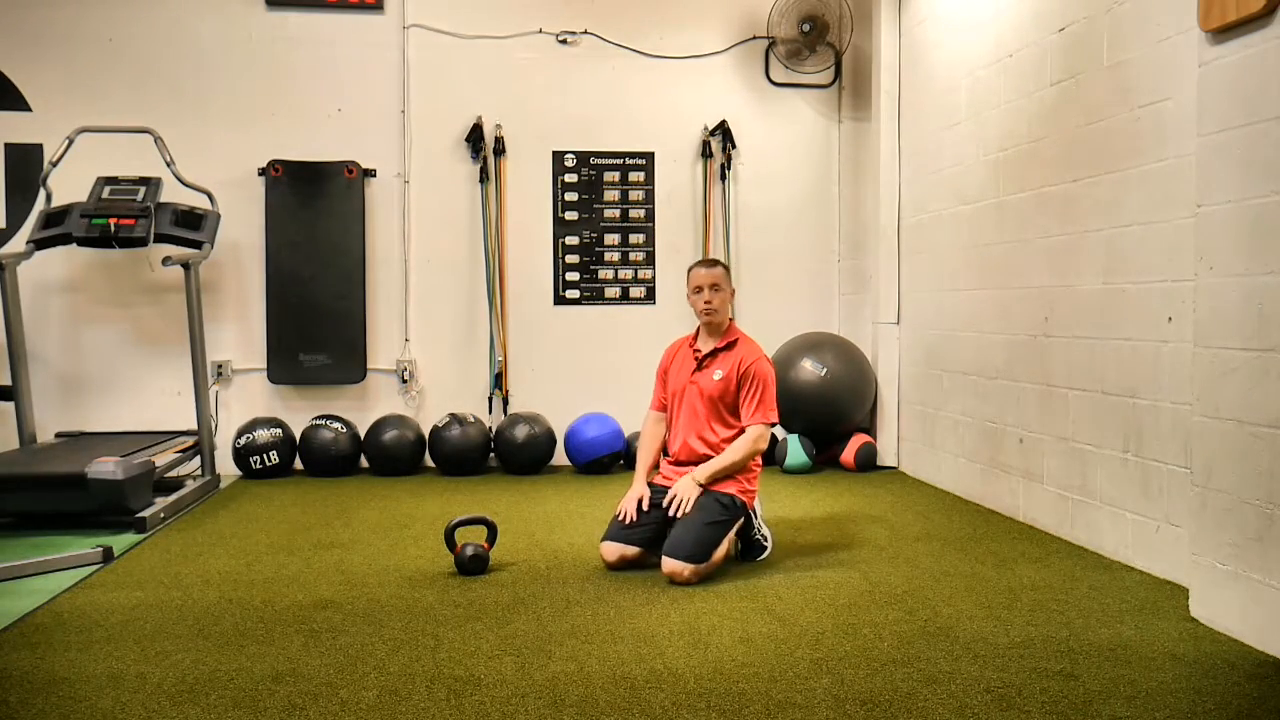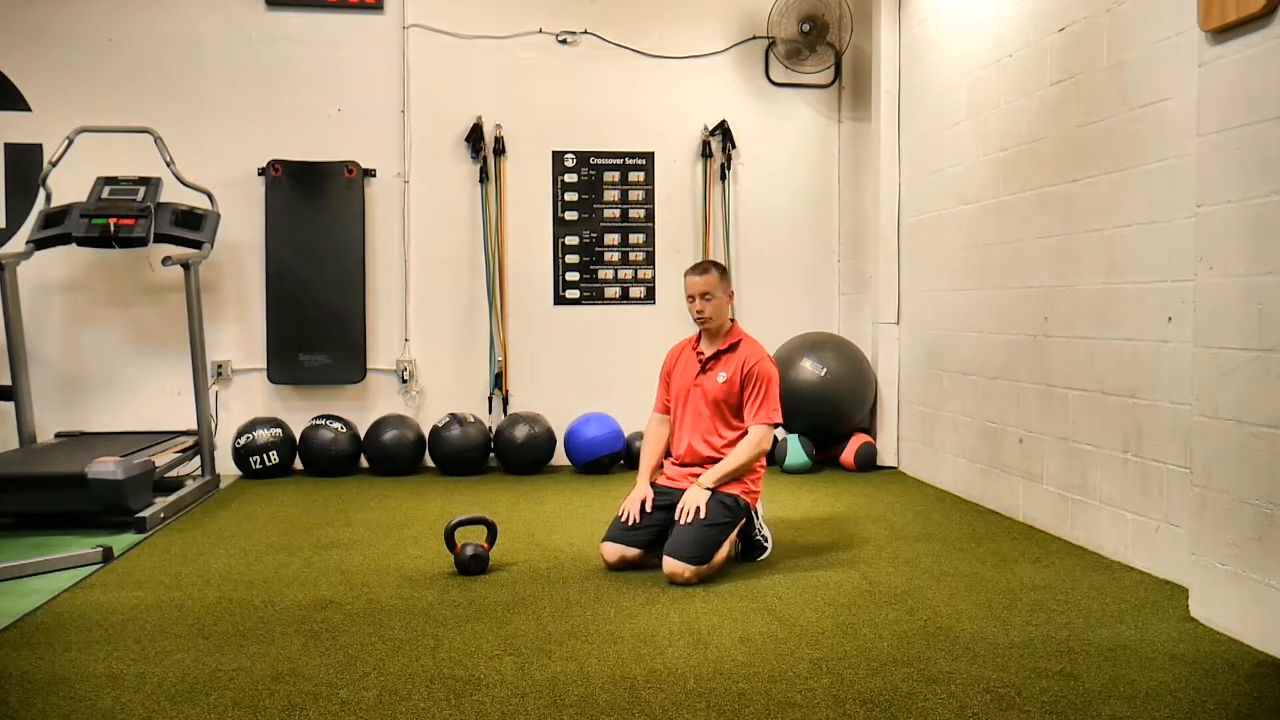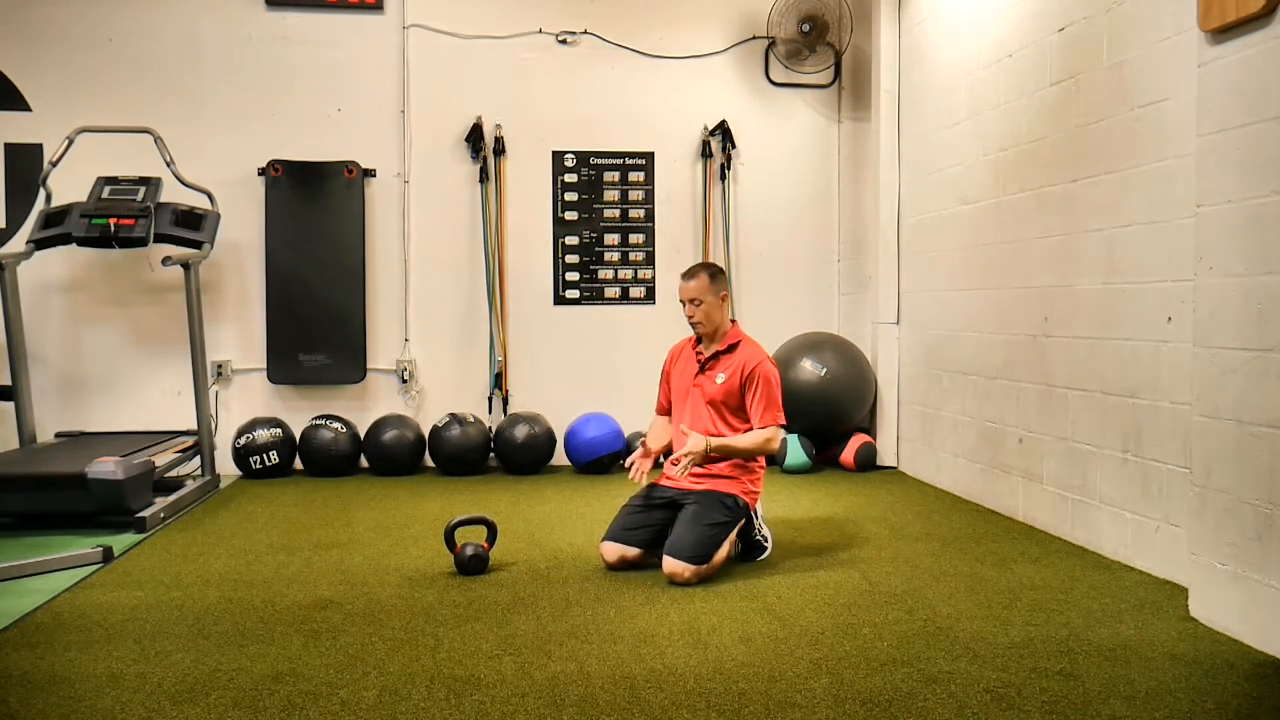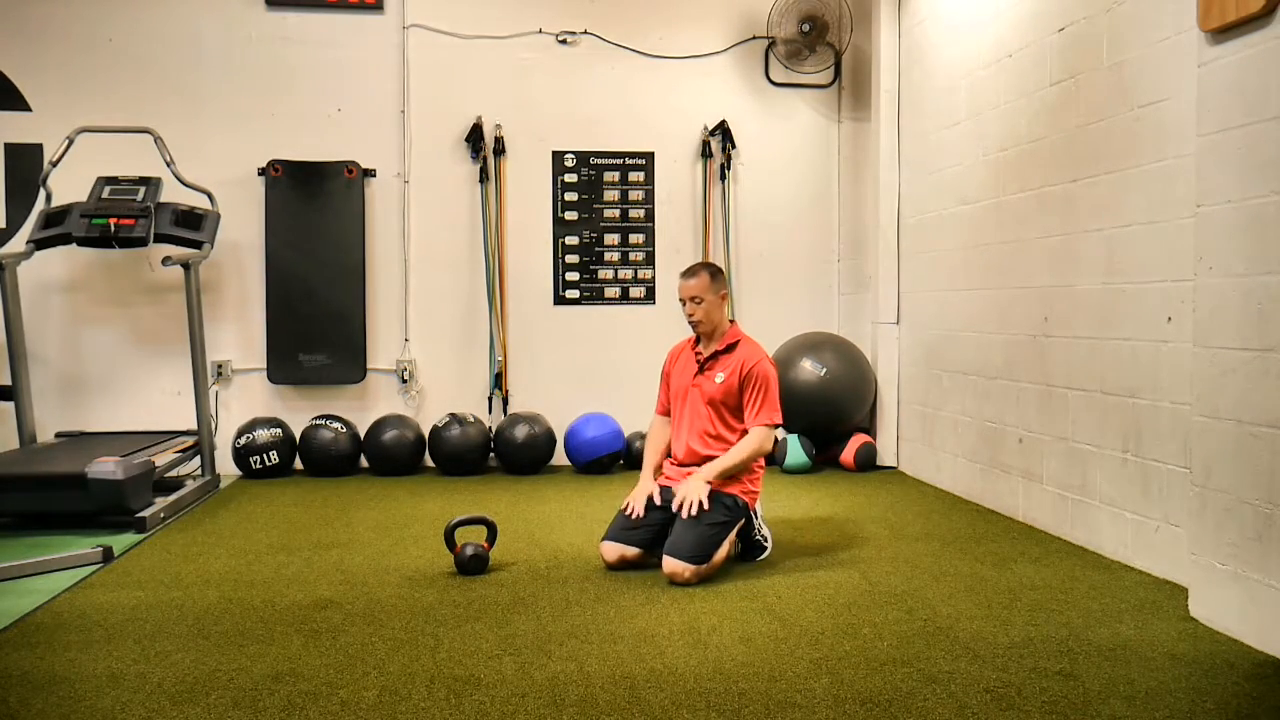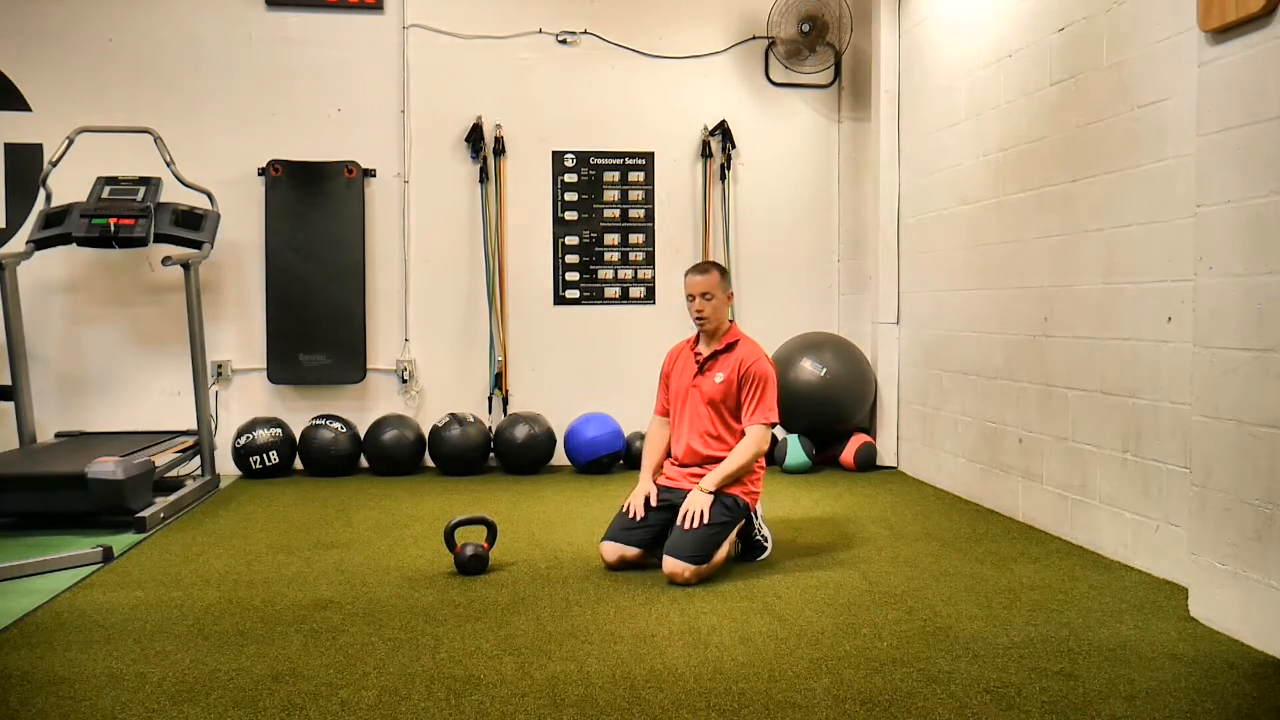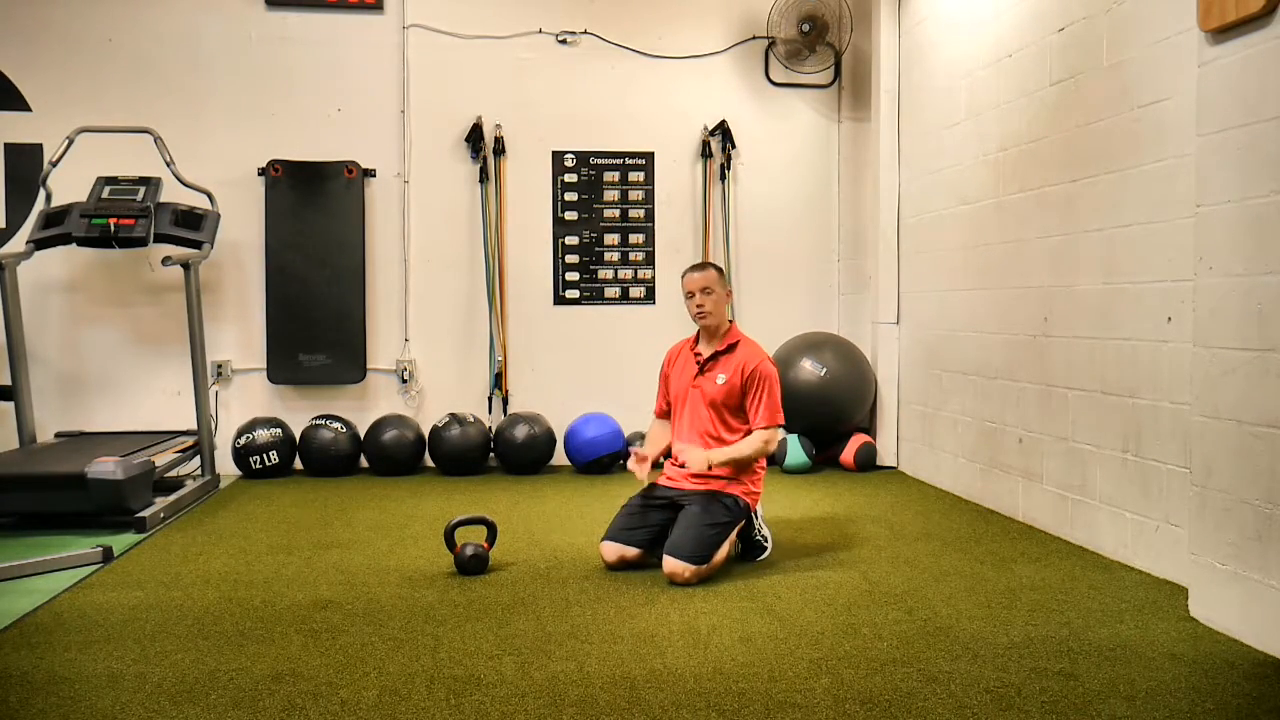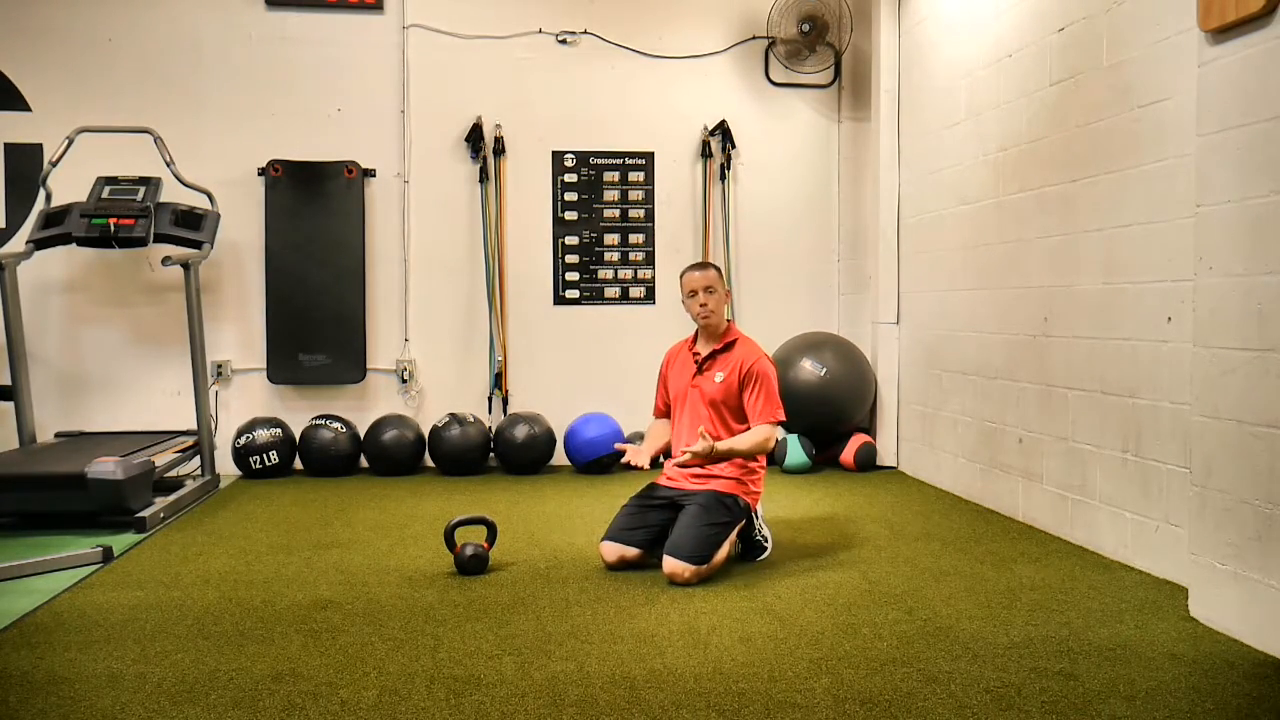
dt=0.4s
person 1, frame 1
left shoulder: (751, 359)
right shoulder: (674, 353)
left elbow: (758, 438)
right elbow: (657, 420)
left wrist: (698, 477)
right wrist: (640, 480)
left hip: (724, 483)
right hip: (671, 480)
left knee: (680, 568)
right knee: (614, 553)
left ankle: (738, 529)
right ankle: (704, 532)
person 1, frame 2
left shoulder: (754, 360)
right shoulder: (677, 355)
left elbow: (760, 439)
right elbow: (661, 420)
left wrist: (704, 483)
right wrist: (644, 479)
left hip: (727, 485)
right hip: (676, 481)
left knee: (680, 569)
right knee: (614, 554)
left ankle: (739, 529)
right ankle: (707, 532)
person 1, frame 3
left shoulder: (754, 361)
right shoulder: (677, 354)
left elbow: (770, 439)
left wrist: (709, 446)
right wrist: (652, 448)
left hip: (726, 484)
right hip: (674, 480)
left knee: (680, 569)
right knee: (614, 553)
left ankle: (740, 529)
right ankle: (716, 533)
person 1, frame 4
left shoulder: (752, 361)
right shoulder: (677, 355)
left elbow: (762, 440)
left wrist: (706, 476)
right wrist: (647, 476)
left hip: (725, 484)
right hip: (673, 481)
left knee: (679, 569)
right knee: (614, 553)
left ankle: (738, 532)
right ankle: (696, 534)
person 1, frame 5
left shoulder: (752, 360)
right shoulder: (676, 356)
left elbow: (758, 441)
right elbow: (661, 422)
left wrist: (706, 487)
right wrist: (646, 478)
left hip: (726, 486)
right hip: (674, 480)
left knee: (679, 569)
right knee: (614, 553)
left ankle: (739, 531)
right ankle: (708, 534)
person 1, frame 6
left shoulder: (753, 362)
right shoulder: (675, 356)
left elbow: (767, 440)
left wrist: (711, 459)
right wrist: (647, 454)
left hip: (727, 484)
right hip: (675, 480)
left knee: (680, 569)
right knee: (614, 553)
left ankle: (739, 530)
right ankle: (715, 533)
person 1, frame 7
left shoulder: (751, 359)
right shoulder: (674, 356)
left elbow: (765, 437)
left wrist: (714, 449)
right wrist: (646, 449)
left hip: (728, 483)
right hip: (675, 479)
left knee: (679, 569)
right knee: (613, 553)
left ankle: (739, 530)
right ankle: (720, 532)
